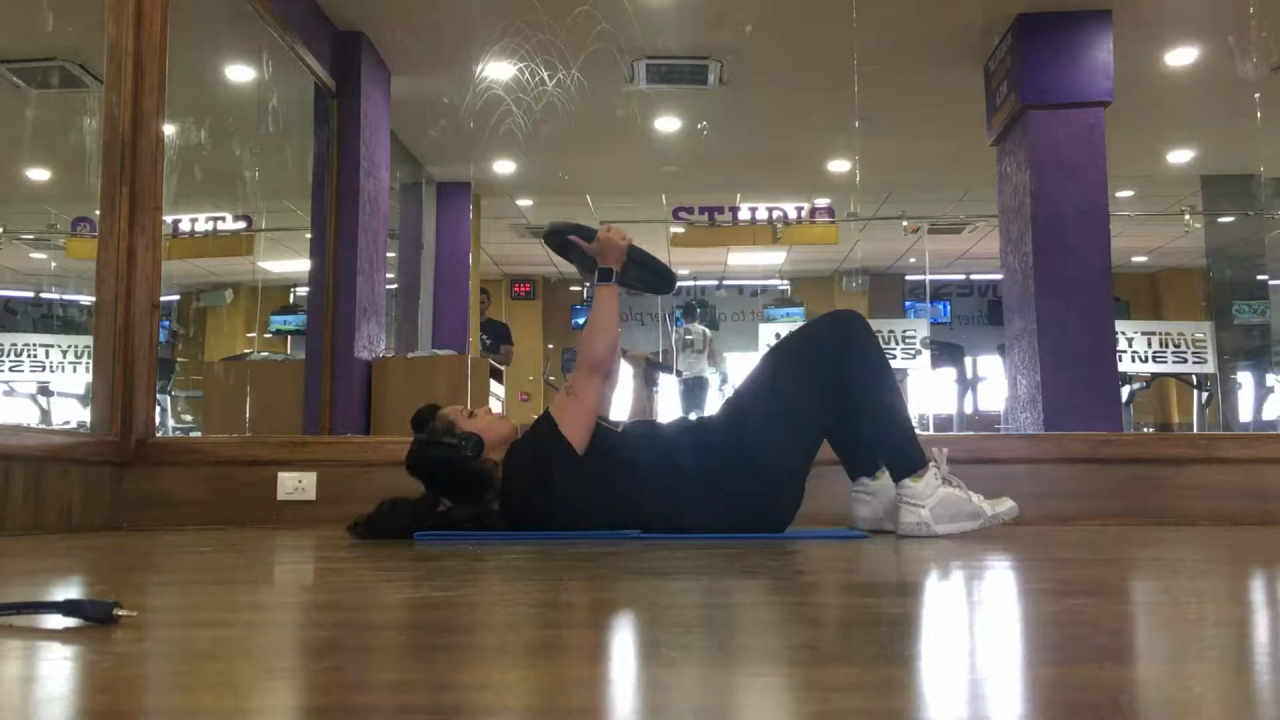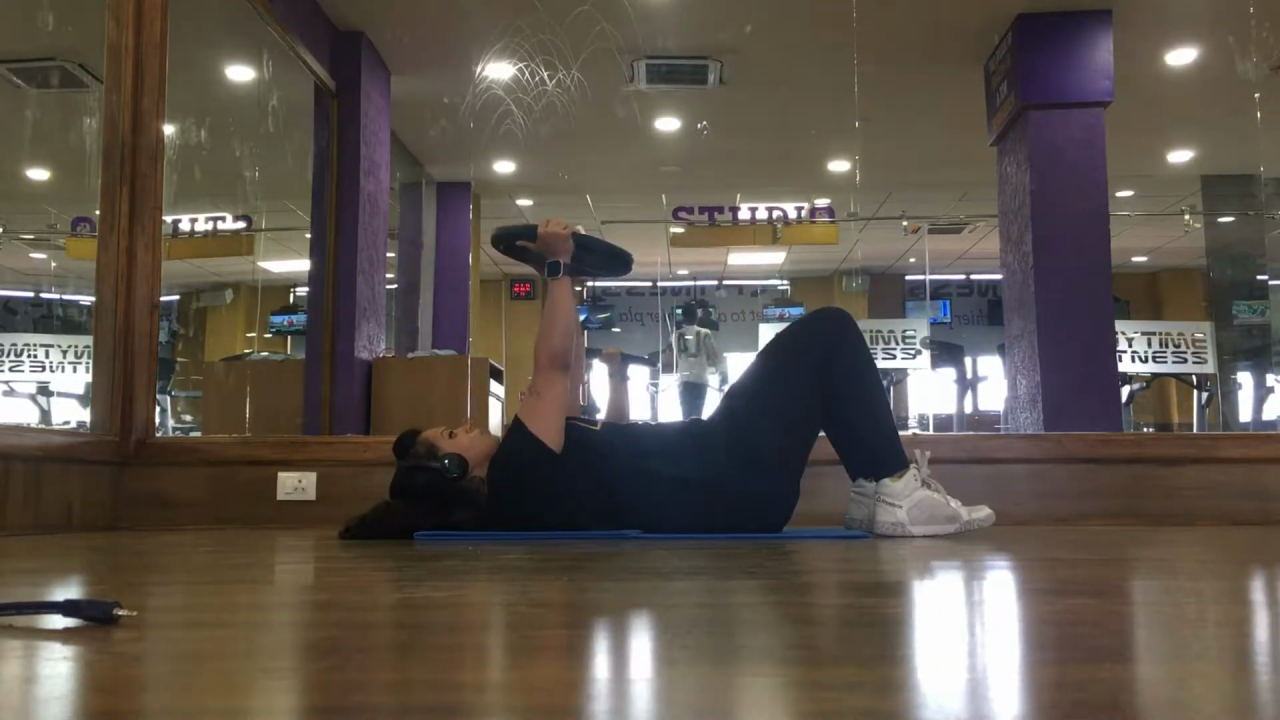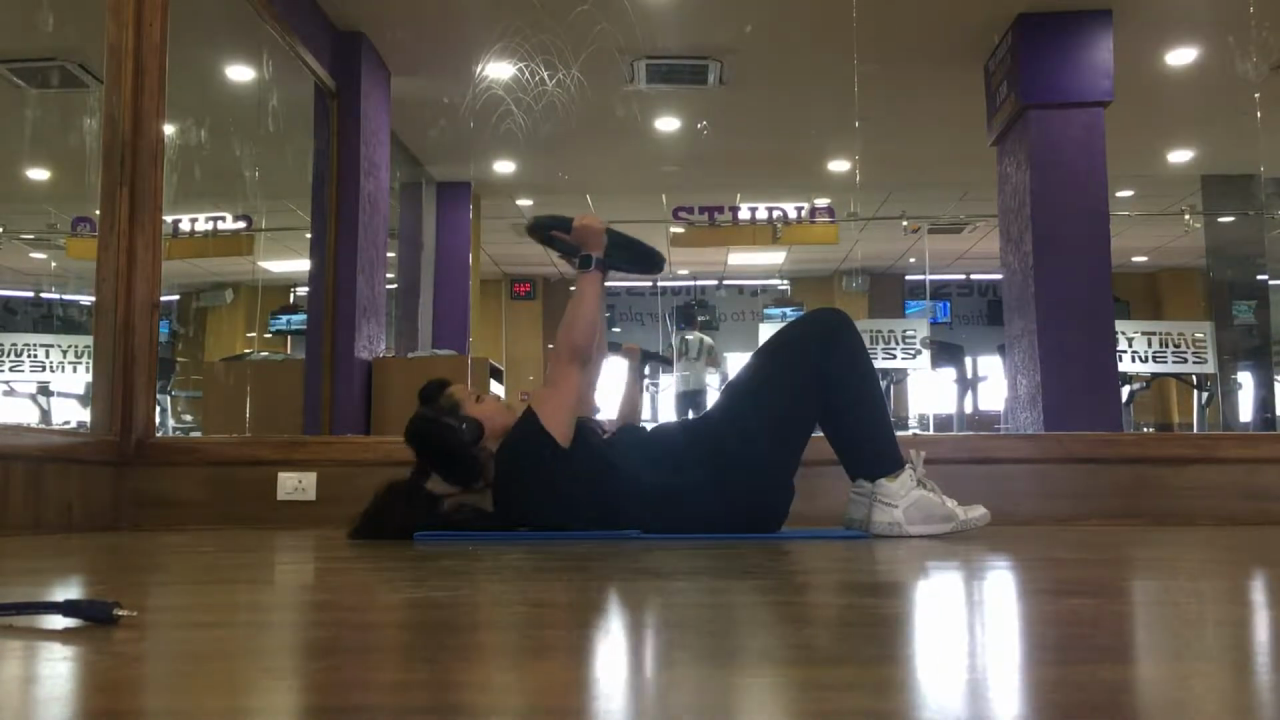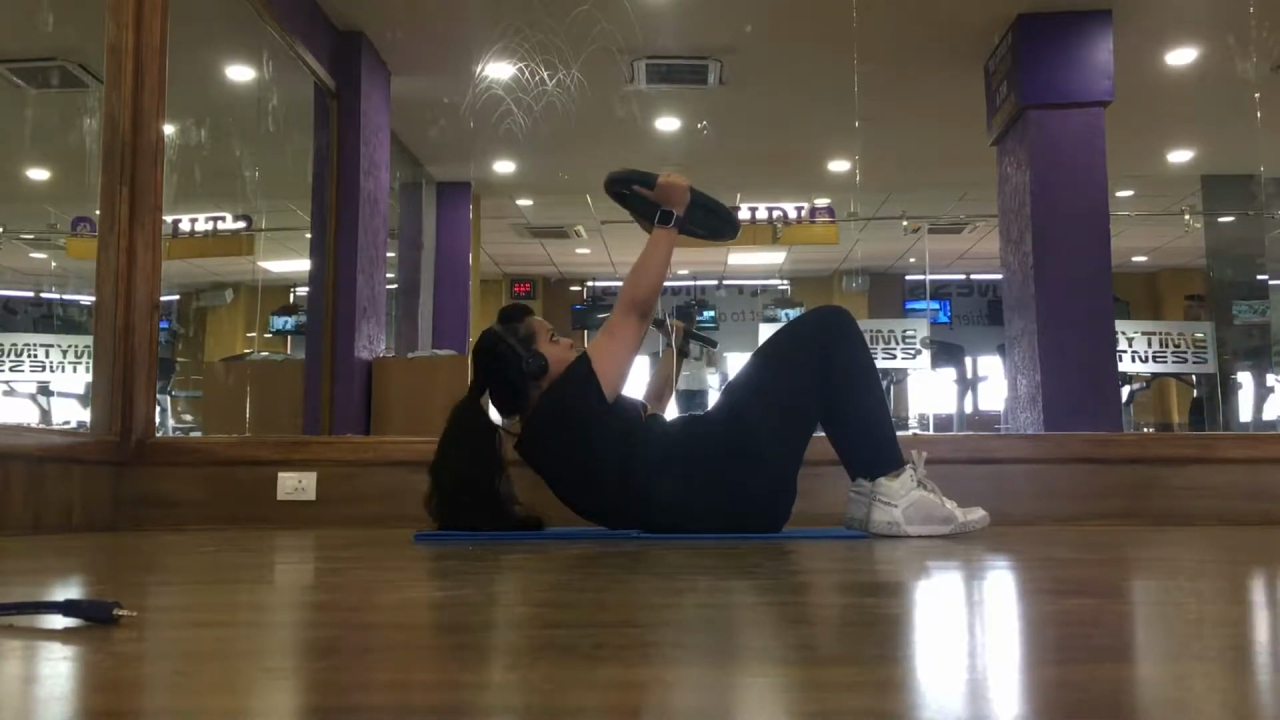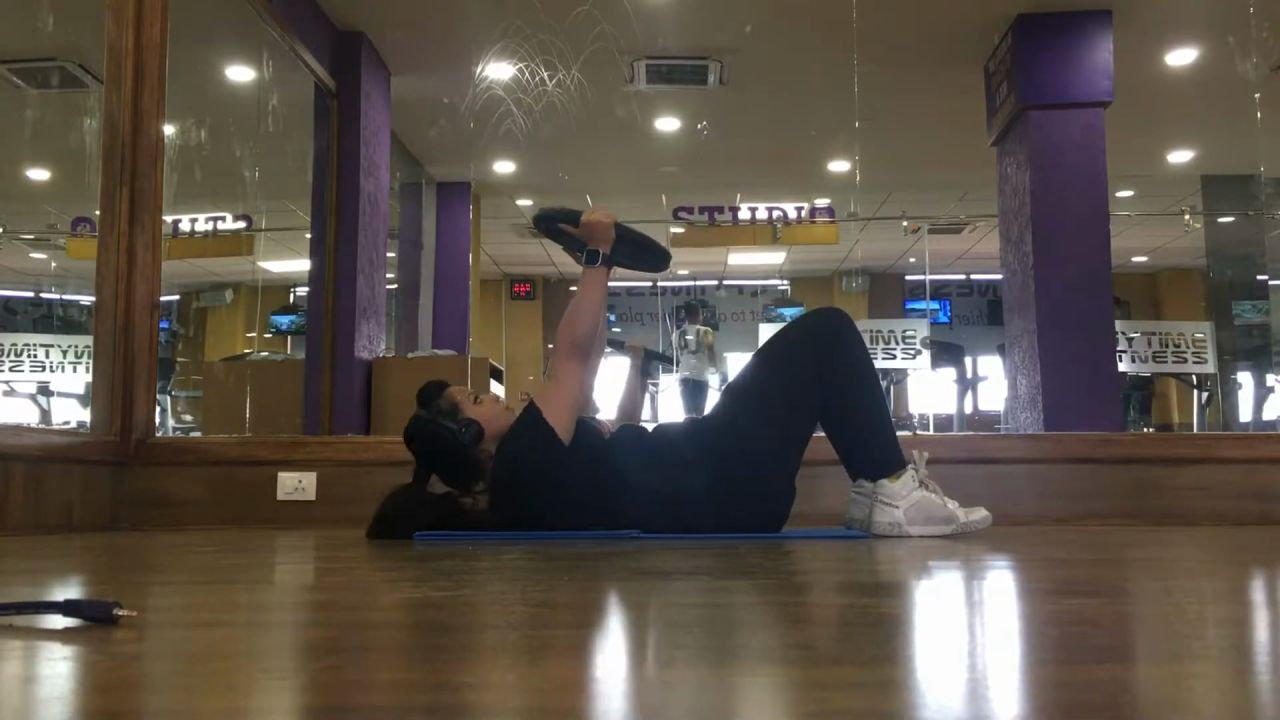
dt=1s
person 1, frame 1
left shoulder: (523, 488)
right shoulder: (534, 468)
right elbow: (591, 373)
right wrist: (607, 273)
left hip: (722, 481)
right hip: (739, 484)
left knee: (829, 351)
right knee: (841, 333)
left ankle: (874, 491)
right ankle: (918, 489)
person 1, frame 2
left shoulder: (512, 488)
right shoulder: (518, 475)
left elbow: (576, 411)
right elbow: (552, 369)
left wrist: (581, 314)
right wrist: (558, 267)
left hip: (715, 478)
right hip: (731, 486)
left knee: (821, 350)
right knee: (827, 330)
left ankle: (877, 489)
right ankle: (894, 493)
person 1, frame 3
left shoulder: (515, 482)
right shoulder: (522, 463)
right elbow: (572, 359)
left wrist: (634, 374)
right wrist: (590, 262)
left hip: (711, 491)
right hip: (724, 490)
left knee: (816, 349)
right knee: (825, 332)
left ankle: (879, 487)
right ankle: (889, 492)
person 1, frame 4
left shoulder: (548, 428)
right shoulder: (563, 406)
right elbow: (632, 311)
left wrist: (671, 355)
right wrist: (669, 217)
left hip: (712, 499)
right hip: (729, 490)
left knee: (821, 357)
right knee: (828, 329)
left ankle: (875, 488)
right ankle: (890, 490)
person 1, frame 5
left shoulder: (518, 478)
right shoulder: (523, 461)
right elbow: (574, 356)
left wrist: (637, 371)
right wrist: (598, 255)
left hip: (709, 482)
right hip: (725, 488)
left knee: (818, 346)
right knee: (826, 331)
left ankle: (877, 489)
right ankle: (891, 493)
